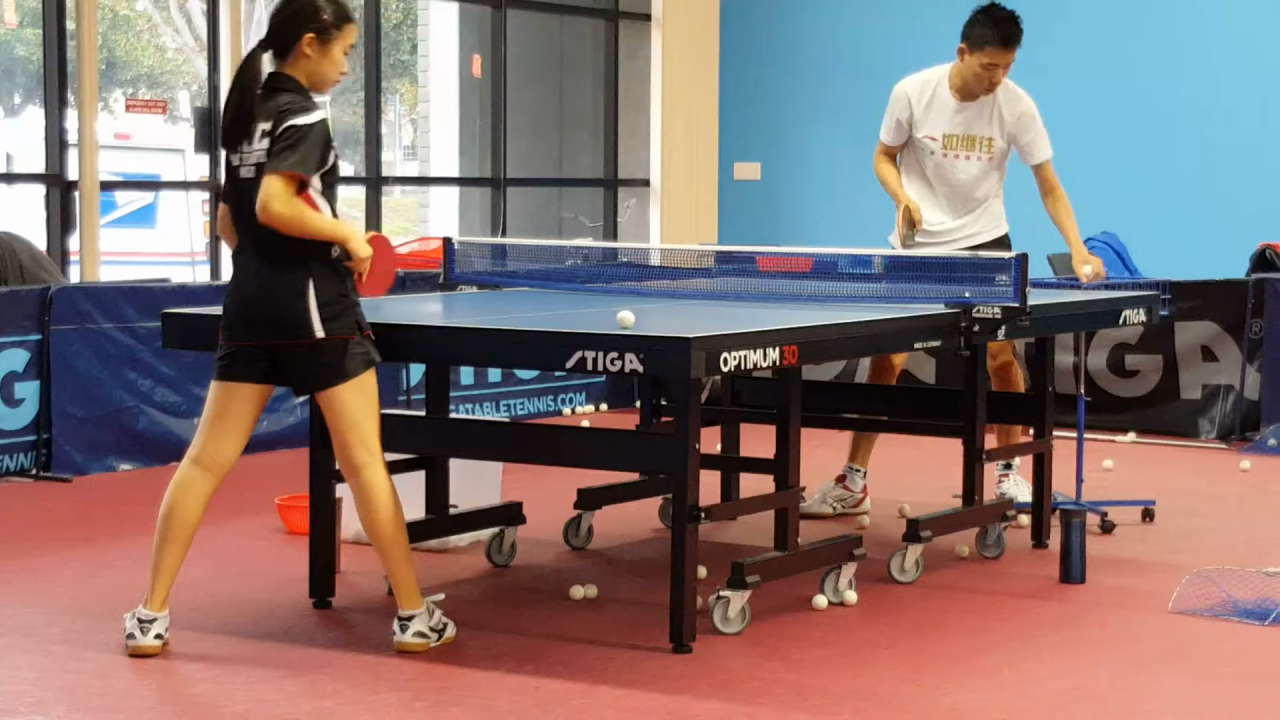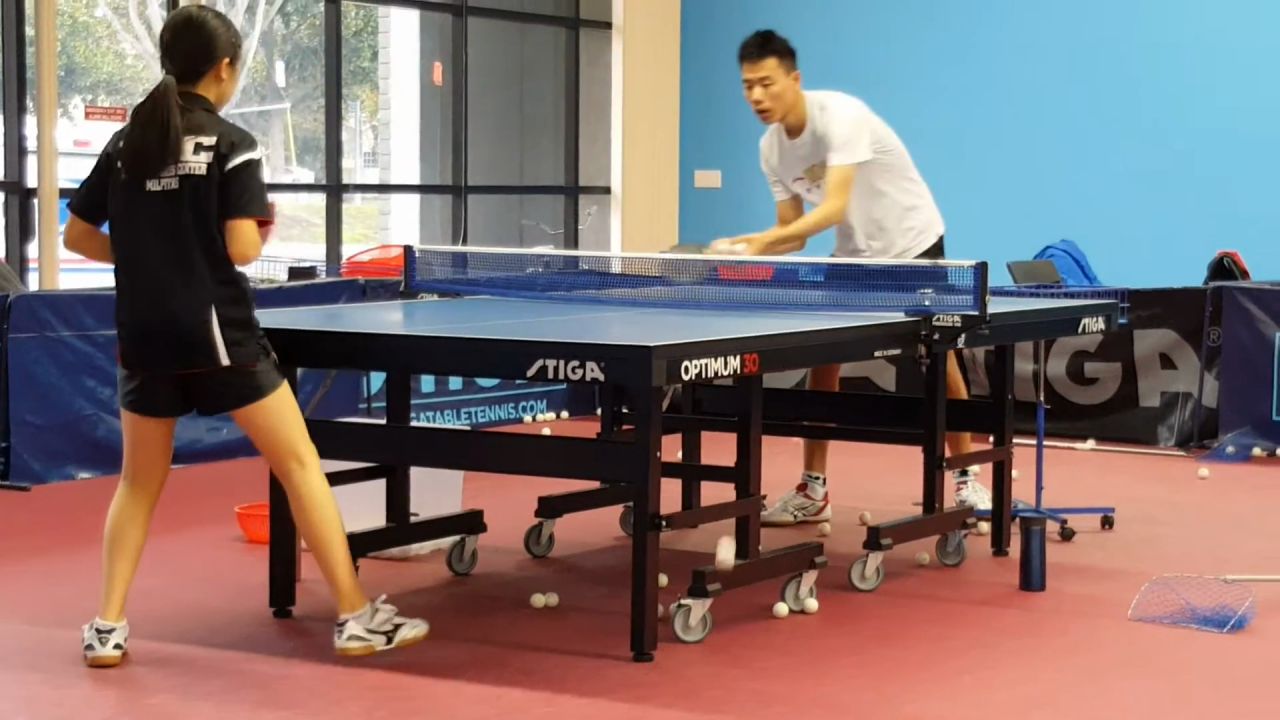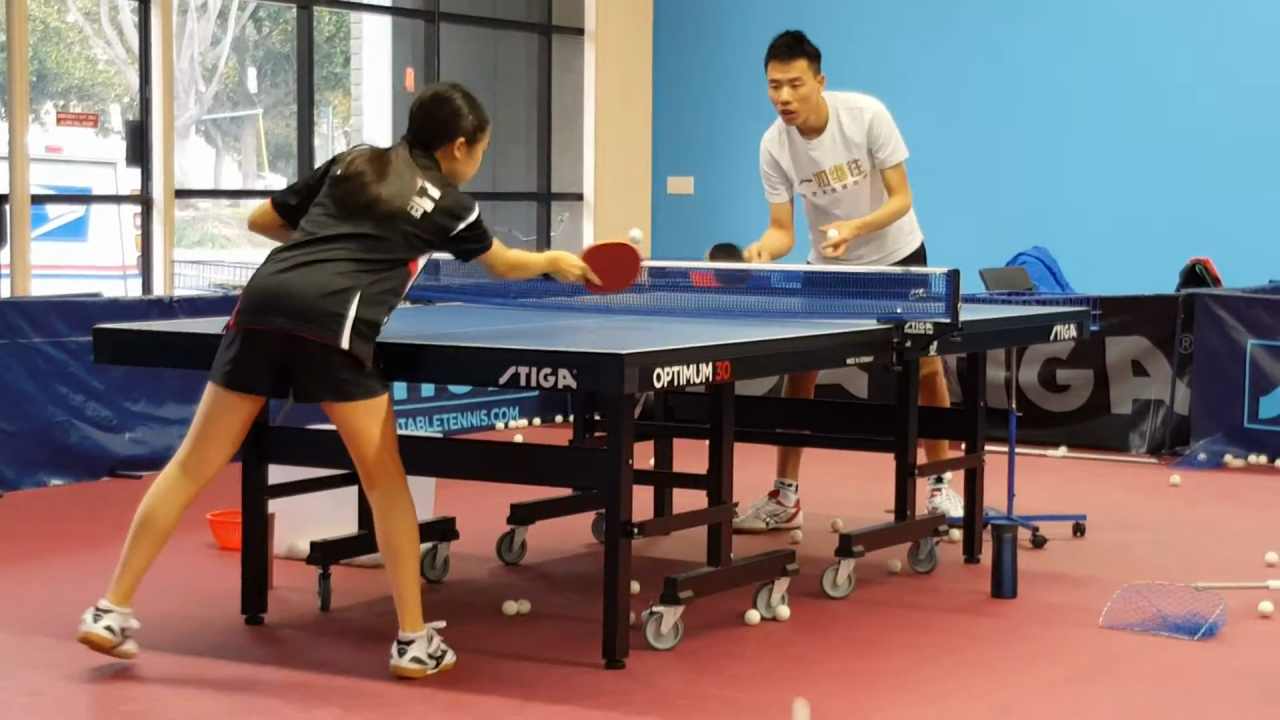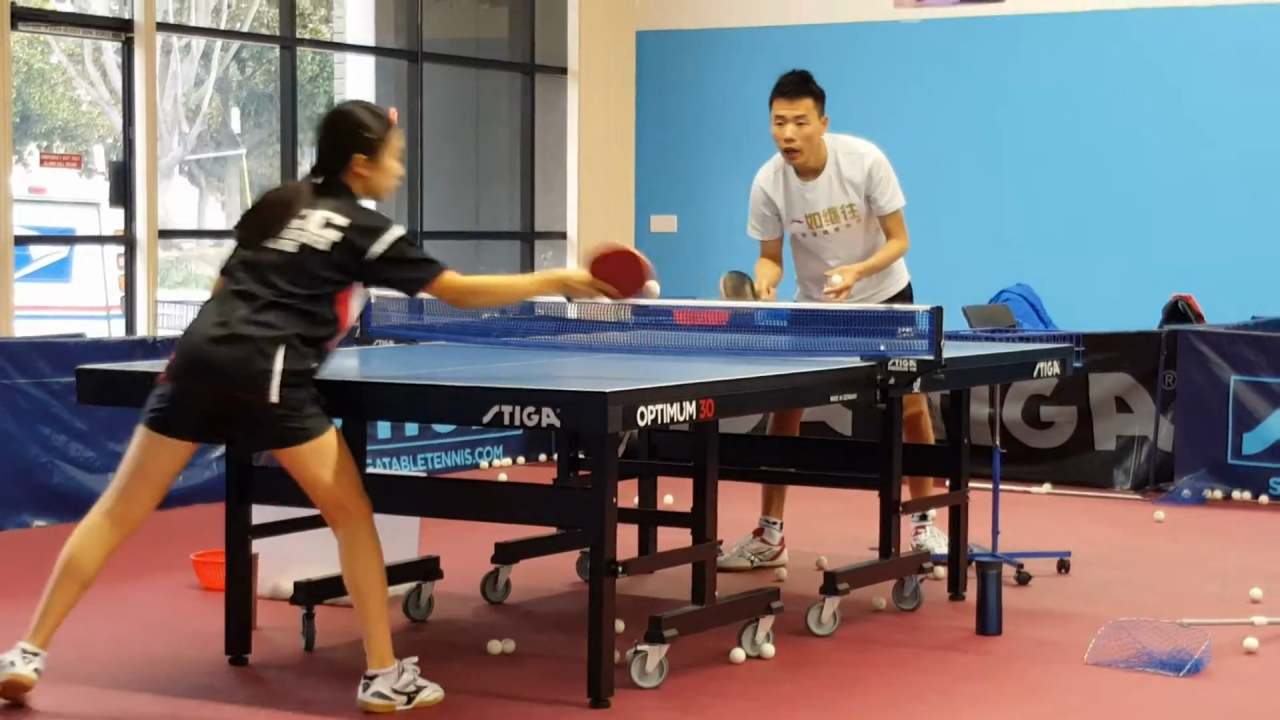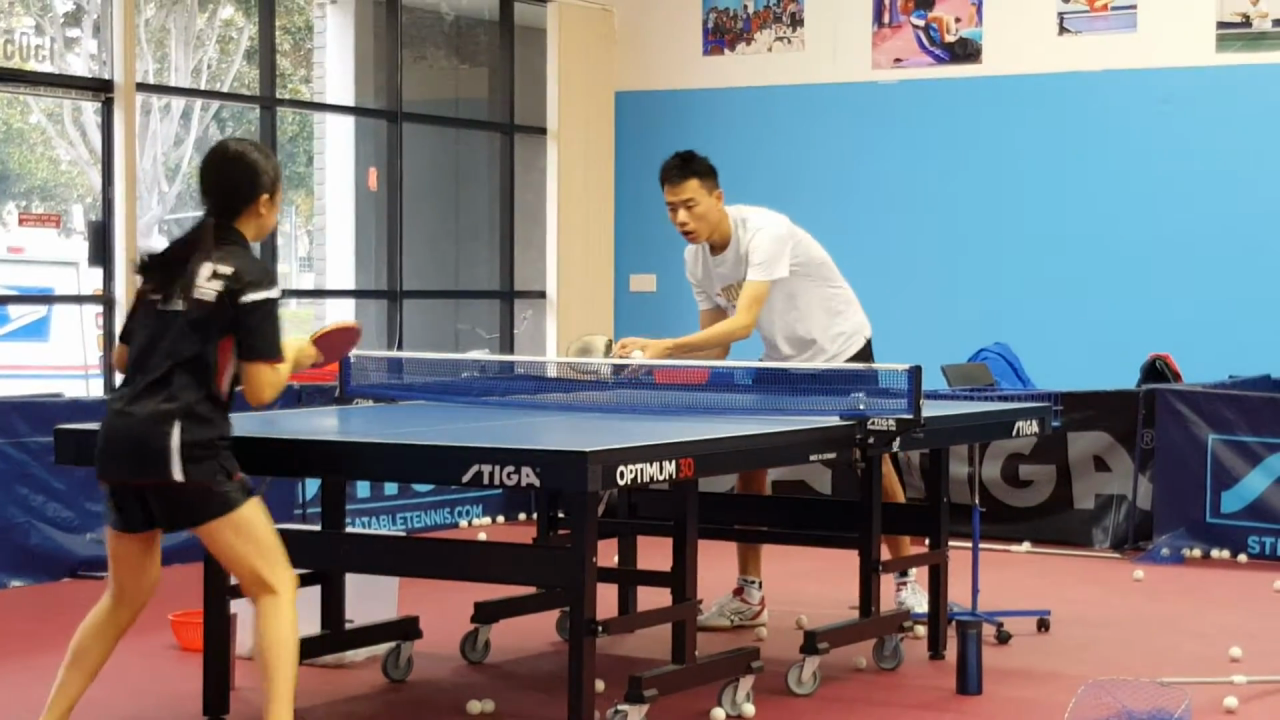
dt=1s
person 1, frame 1
left shoulder: (245, 116)
right shoulder: (304, 115)
right elbow: (272, 205)
right wrist: (347, 235)
left hip: (248, 307)
right hip: (316, 308)
left knee: (206, 461)
right knee: (365, 463)
left ankle: (149, 615)
right ankle: (413, 614)
person 1, frame 2
left shoulder: (125, 141)
right shoulder: (231, 143)
left elbow: (78, 237)
right elbow: (242, 250)
right wrist: (255, 226)
left hip: (143, 334)
right hip: (216, 329)
left knee: (139, 483)
right knee: (301, 467)
left ankle: (107, 627)
right ankle: (356, 615)
person 1, frame 3
left shoulder: (347, 165)
right shoulder: (449, 203)
left elbow: (263, 218)
right elbow: (499, 262)
right wrist: (556, 261)
left hip: (265, 304)
right hip: (333, 323)
left knee: (193, 466)
right knee: (385, 480)
left ankle: (113, 610)
right ankle: (414, 639)
person 1, frame 4
left shoulder: (276, 206)
right shoulder: (367, 230)
right elbow: (460, 292)
right wrist: (559, 281)
left hip: (199, 357)
right hip: (269, 377)
left knee: (117, 513)
right knee: (351, 516)
right ankle: (384, 675)
person 1, frame 5
left shoulder: (165, 264)
right shoulder: (251, 276)
left elbow: (123, 360)
right elbow: (259, 390)
right wrist: (293, 359)
left hip: (121, 442)
right hip: (185, 447)
left knee: (125, 598)
right knee: (275, 587)
person 2, frame 1
left shoulder: (1018, 106)
right shoulder: (912, 92)
left elbow: (1049, 188)
right elbow: (884, 157)
left wrist: (1077, 250)
right wrist: (903, 198)
left hip: (984, 241)
right hip: (916, 243)
left knee: (1001, 352)
right knee: (886, 358)
left ankle: (1008, 471)
right ankle: (854, 481)
person 2, frame 2
left shoulder: (841, 114)
right shoulder: (770, 148)
left elbow: (836, 207)
right elbow: (791, 234)
left wrist: (763, 240)
right wrist: (750, 243)
left hip: (913, 245)
right hip: (853, 256)
left knee: (940, 361)
right knee: (822, 362)
left ankle: (965, 477)
right ankle: (813, 488)
person 2, frame 3
left shoulder: (868, 114)
right shoulder: (774, 146)
left elbow: (901, 200)
right elbow: (782, 231)
left wrist: (855, 227)
right wrist: (761, 249)
left hip: (896, 255)
right hip: (829, 265)
left knee: (927, 368)
right knee: (800, 370)
left ankle: (940, 485)
right ankle: (785, 495)
person 2, frame 4
left shoulder: (866, 159)
right shoulder: (767, 183)
left elbow: (899, 240)
right elbow: (772, 257)
left wrist: (857, 271)
right wrist: (764, 283)
left hip: (884, 294)
right hip: (814, 305)
left knee: (911, 405)
right knee: (785, 406)
left ankle: (924, 522)
right ankle: (770, 534)
person 2, frame 5
left shoulder: (766, 231)
right shoulder: (696, 259)
left elbow: (743, 323)
right elbow: (717, 345)
left wrist: (665, 345)
right wrist: (652, 350)
left hip: (841, 351)
right hip: (783, 363)
left knee: (875, 465)
right knee: (749, 465)
left ankle: (906, 580)
right ankle: (749, 593)
